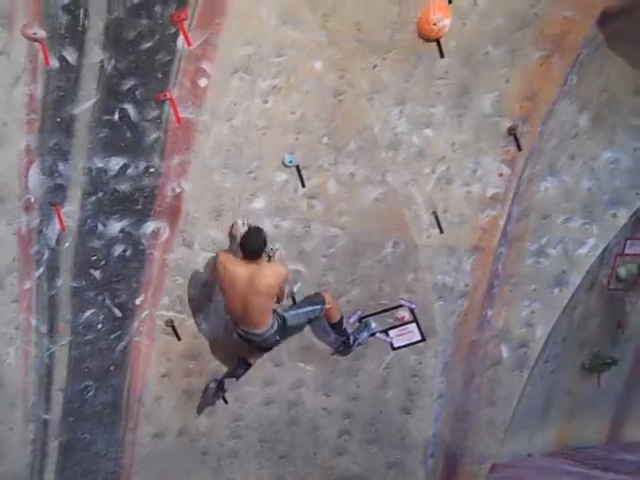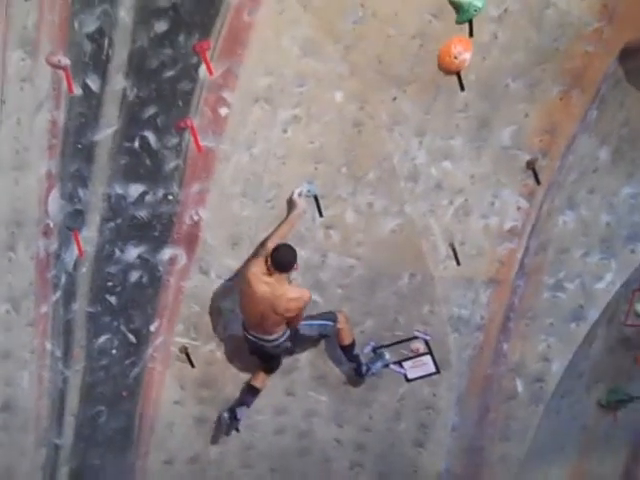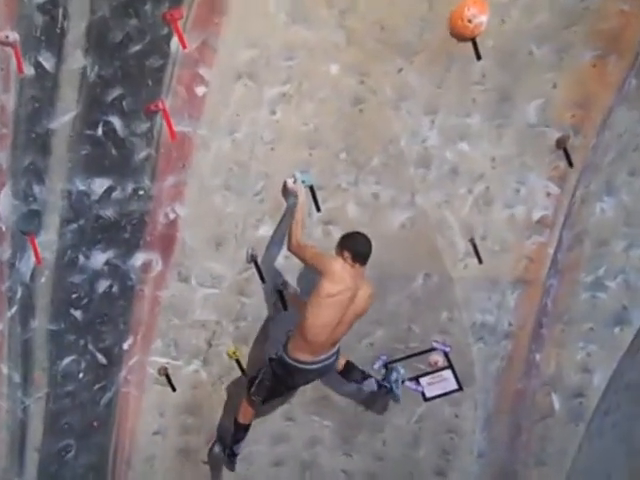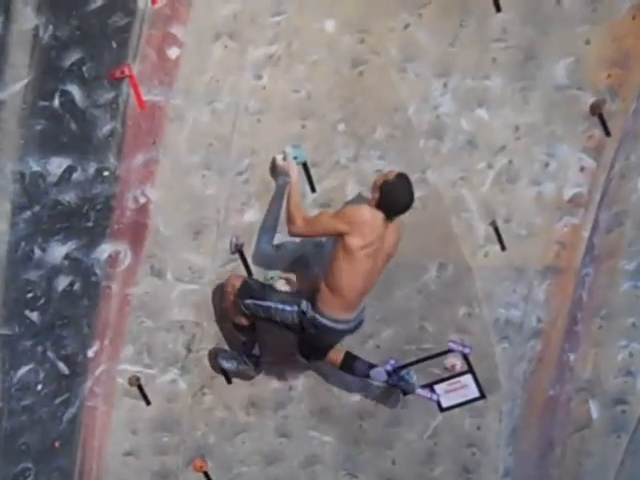
dt=1s
person 1, frame 1
left shoulder: (222, 262)
right shoulder: (277, 272)
left hip: (242, 330)
right hip: (269, 331)
left knee: (260, 345)
right knee: (326, 299)
left ankle: (219, 386)
right ankle: (346, 340)
person 1, frame 2
left shoulder: (252, 271)
right shoulder: (299, 296)
right elbow: (295, 323)
left hip: (251, 336)
right hip: (277, 342)
left knee: (267, 368)
right knee: (340, 320)
left ankle: (233, 414)
right ankle: (358, 367)
person 1, frame 3
left shoulder: (336, 269)
right shoulder: (369, 293)
left elbow: (295, 244)
left wrist: (299, 198)
right wrist: (298, 301)
left hip: (295, 365)
right hip: (328, 361)
left knee: (251, 396)
left ankle: (231, 450)
right ankle: (372, 385)
person 1, frame 4
left shoulder: (360, 217)
right shoulder: (395, 234)
left elbow: (297, 226)
left wrist: (292, 177)
right wrist: (308, 284)
left hip: (322, 320)
right hip: (351, 320)
left knee: (233, 287)
right knee: (315, 350)
left ankle: (248, 357)
right ankle: (389, 375)
